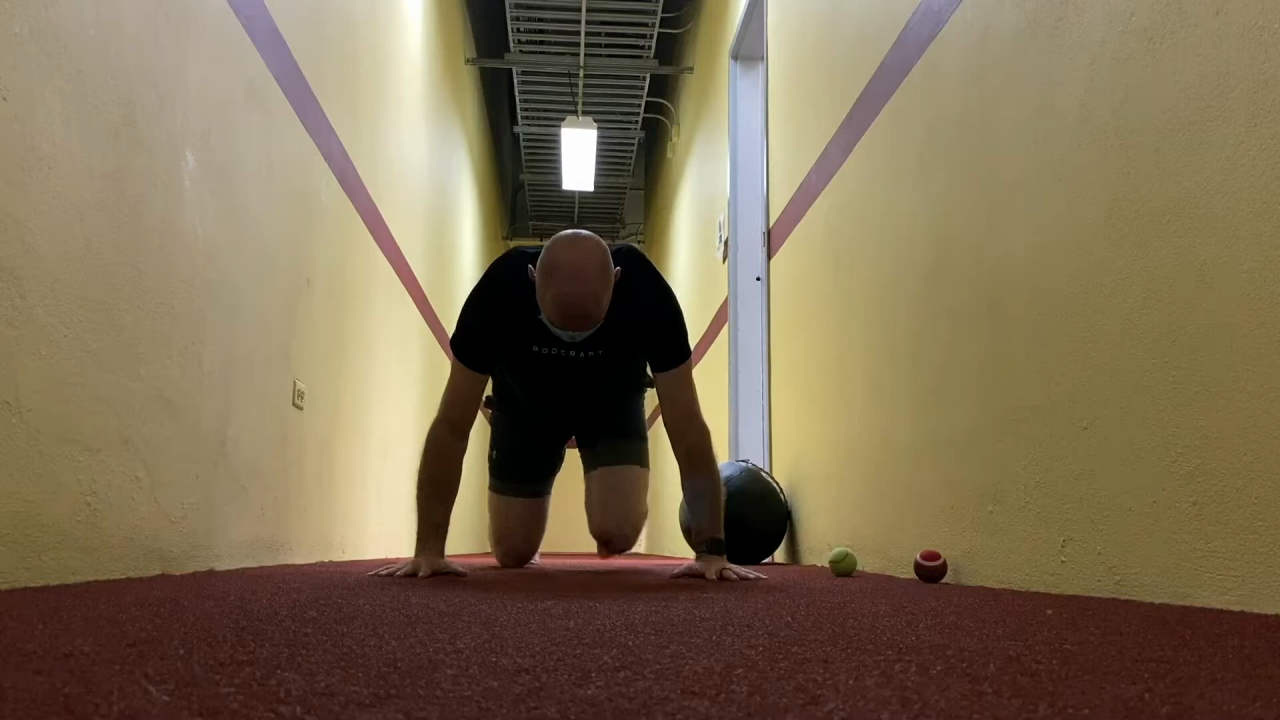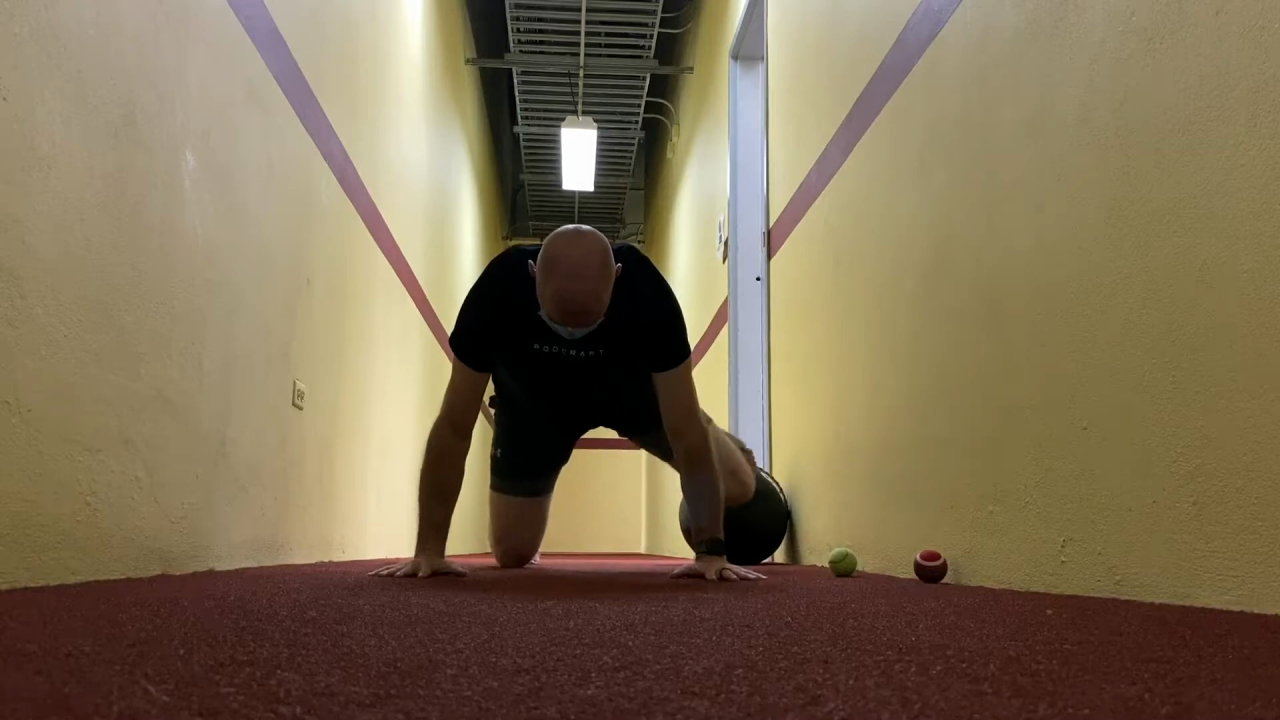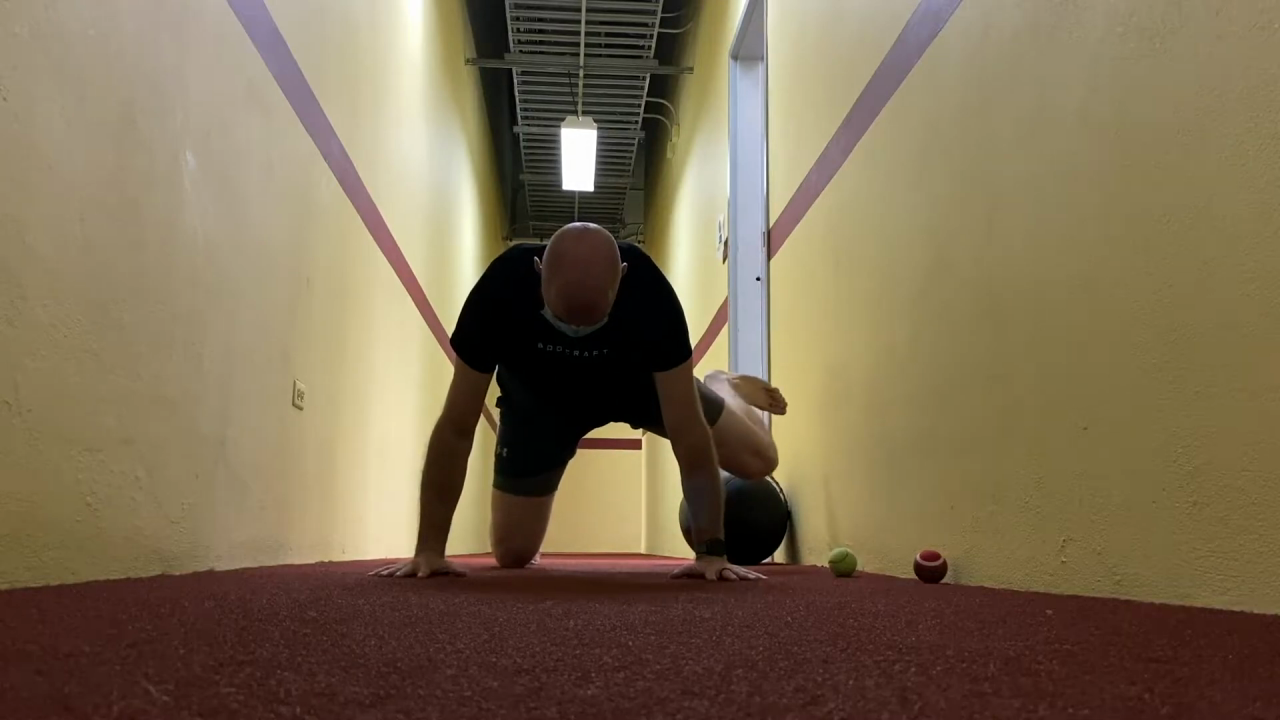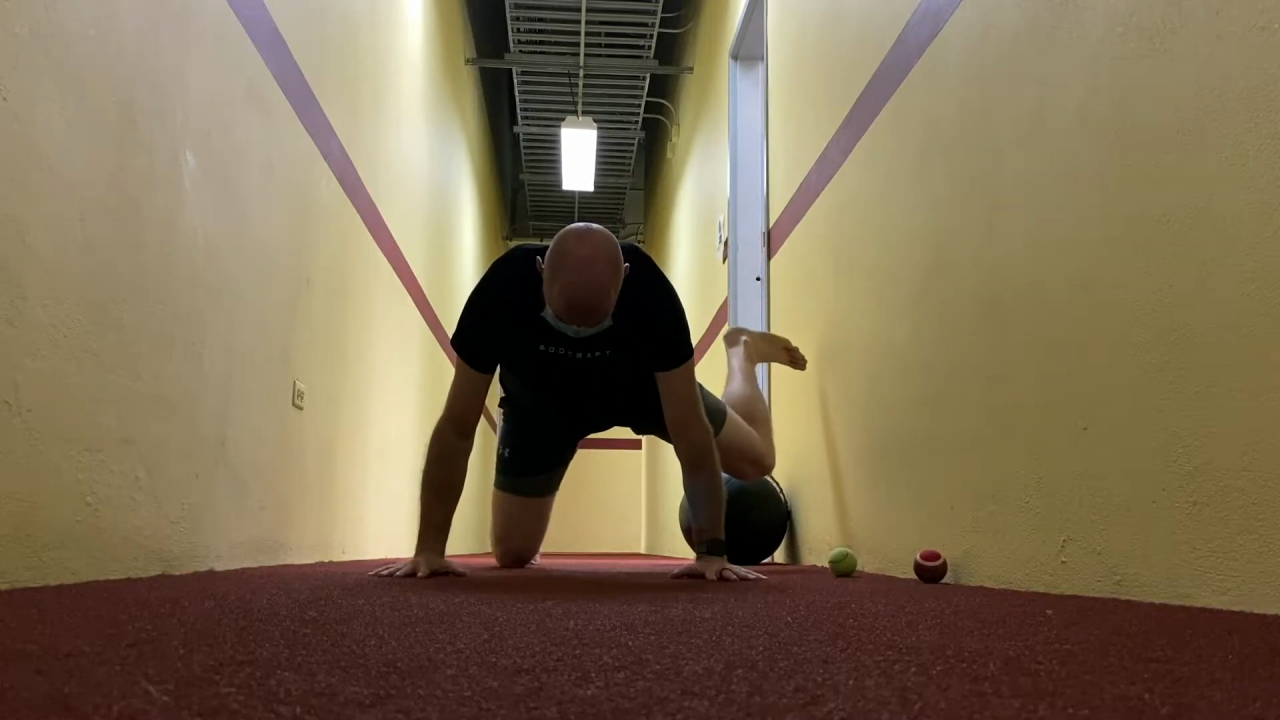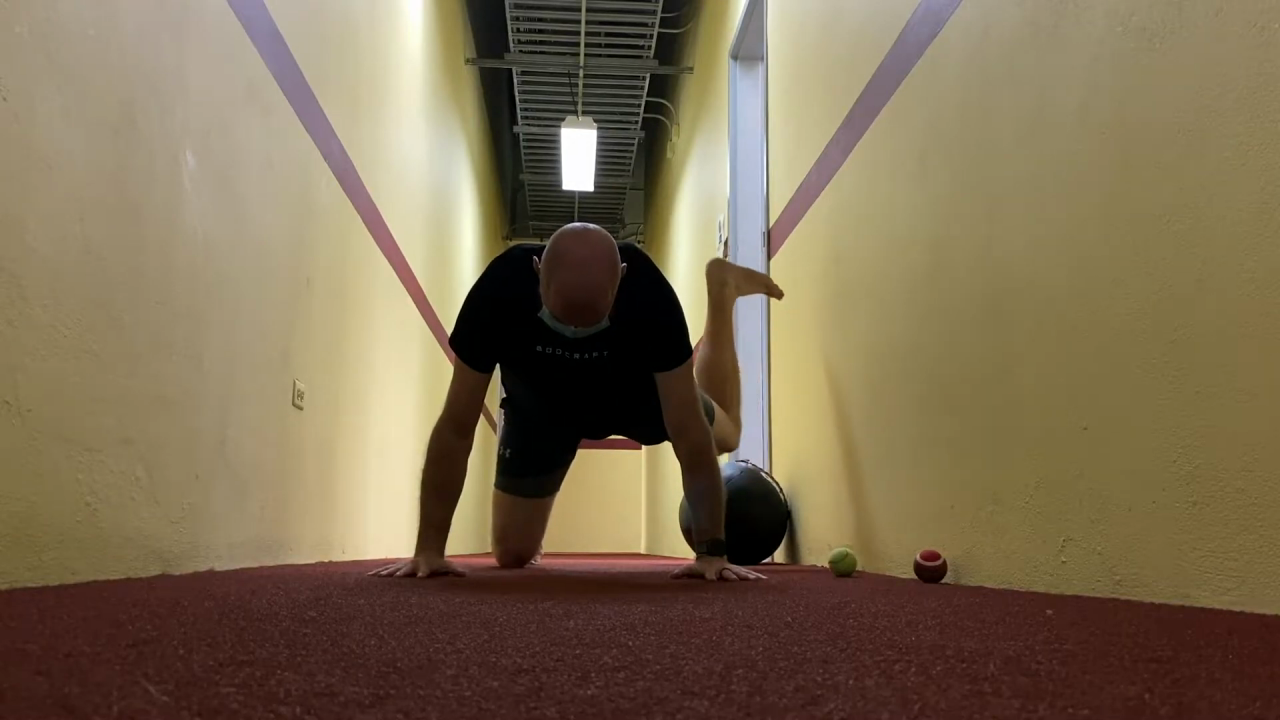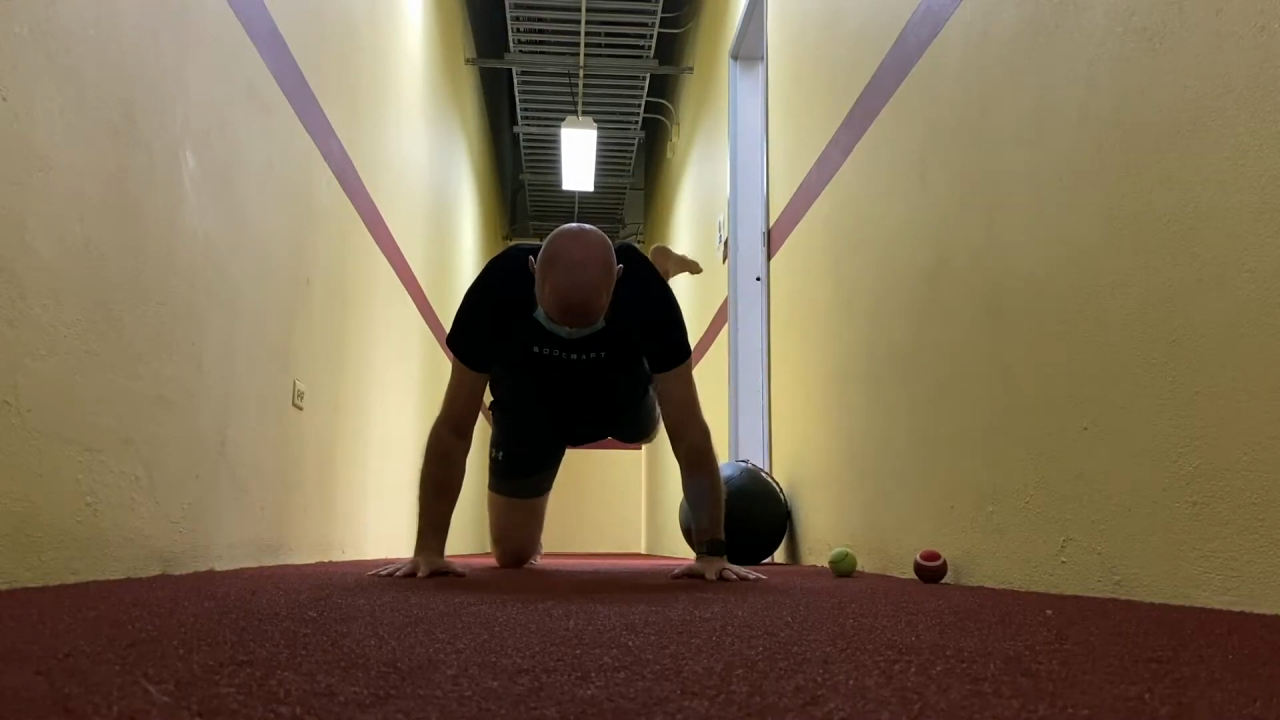
dt=0.4s
person 1, frame 1
left shoulder: (646, 290)
right shoulder: (501, 287)
left elbow: (686, 426)
right elbow: (452, 426)
left wrist: (710, 550)
right wrist: (429, 549)
left hip: (613, 397)
right hip: (526, 400)
left knee: (616, 533)
right knee: (513, 553)
left ankle: (610, 484)
person 1, frame 2
left shoulder: (646, 289)
right shoulder: (500, 287)
left elbow: (686, 425)
right elbow: (454, 426)
left wrist: (712, 551)
right wrist: (429, 549)
left hip: (627, 387)
right hip: (533, 401)
left knee: (740, 489)
right knee: (513, 553)
person 1, frame 3
left shoulder: (648, 290)
right shoulder: (502, 287)
left elbow: (687, 429)
right elbow: (457, 427)
left wrist: (711, 550)
right wrist: (429, 549)
left hip: (633, 381)
right hip: (538, 399)
left knee: (759, 460)
right knee: (512, 553)
left ankle: (724, 388)
person 1, frame 4
left shoulder: (650, 290)
right shoulder: (504, 288)
left elbow: (690, 430)
right elbow: (457, 427)
left wrist: (711, 550)
right wrist: (430, 549)
left hip: (635, 385)
right hip: (540, 402)
left knee: (755, 460)
right knee: (512, 554)
left ankle: (740, 351)
person 1, frame 5
left shoulder: (648, 290)
right shoulder: (501, 287)
left elbow: (688, 430)
right elbow: (456, 427)
left wrist: (711, 550)
right wrist: (429, 549)
left hip: (633, 390)
right hip: (539, 405)
left knee: (724, 435)
right knee: (513, 554)
left ankle: (721, 286)
person 1, frame 6
left shoulder: (644, 290)
right shoulder: (499, 286)
left elbow: (687, 428)
right elbow: (454, 427)
left wrist: (711, 550)
right wrist: (428, 549)
left hip: (617, 397)
right hip: (528, 408)
right knee: (512, 556)
